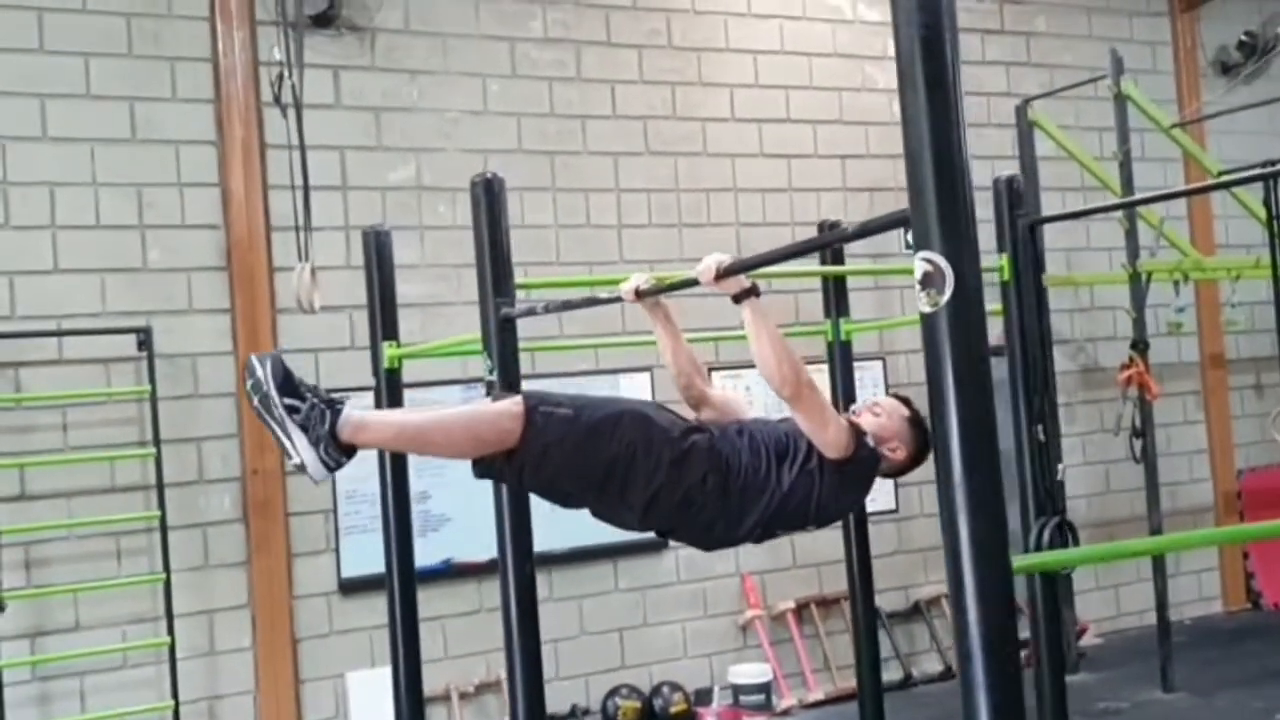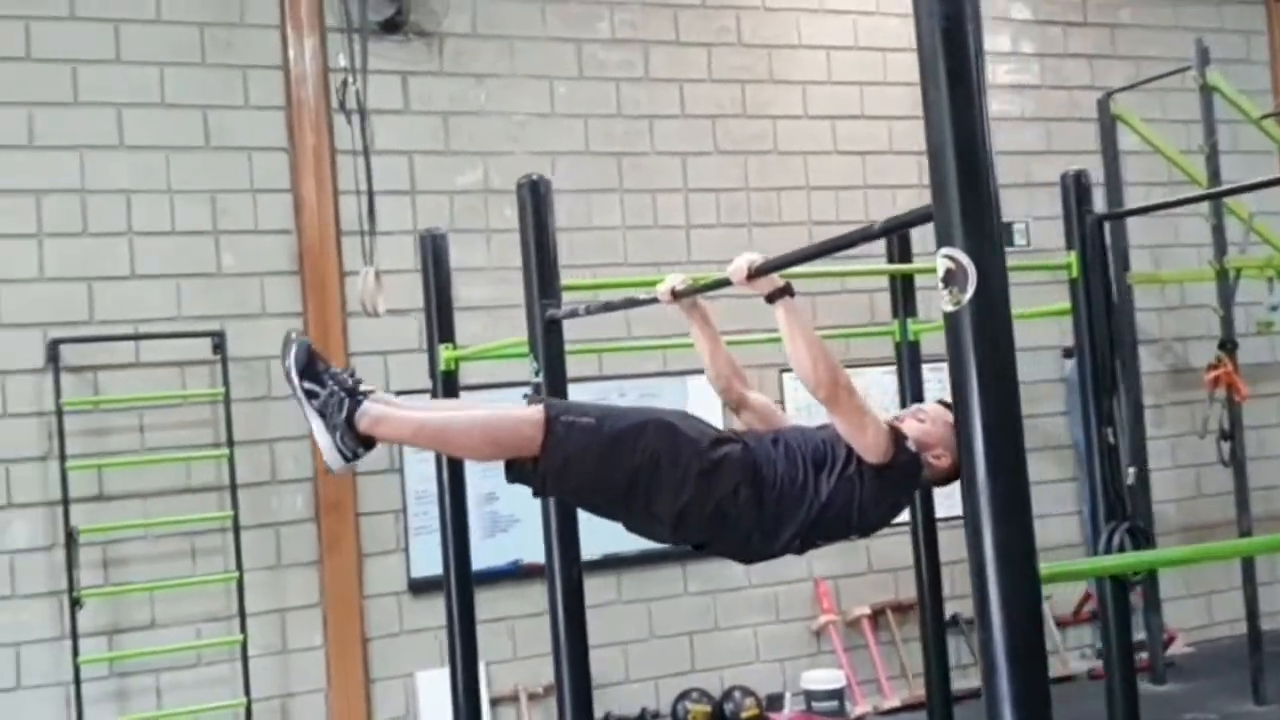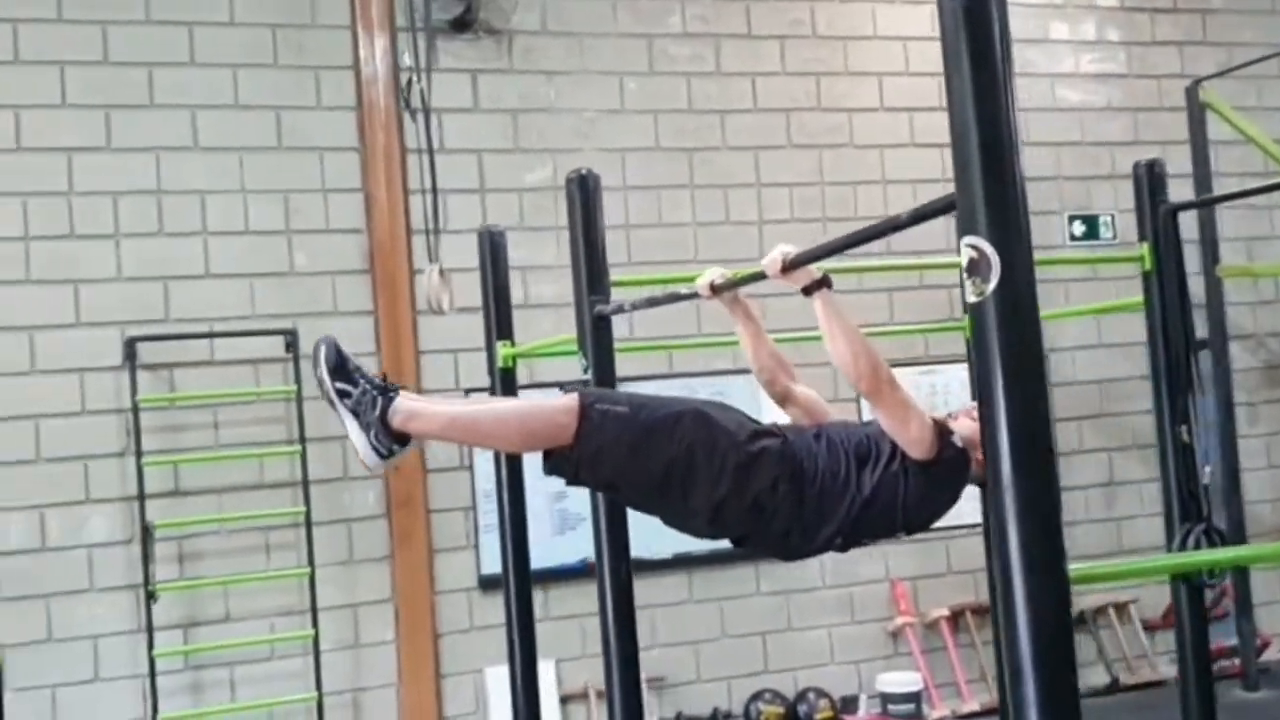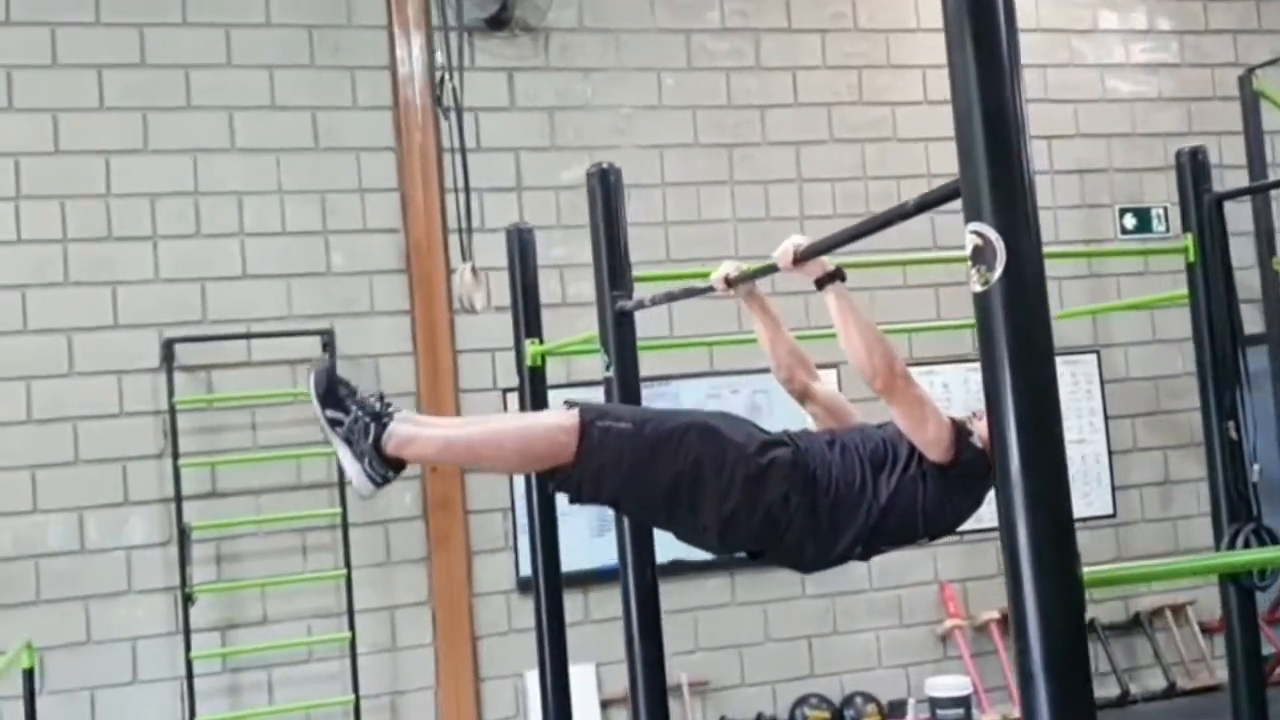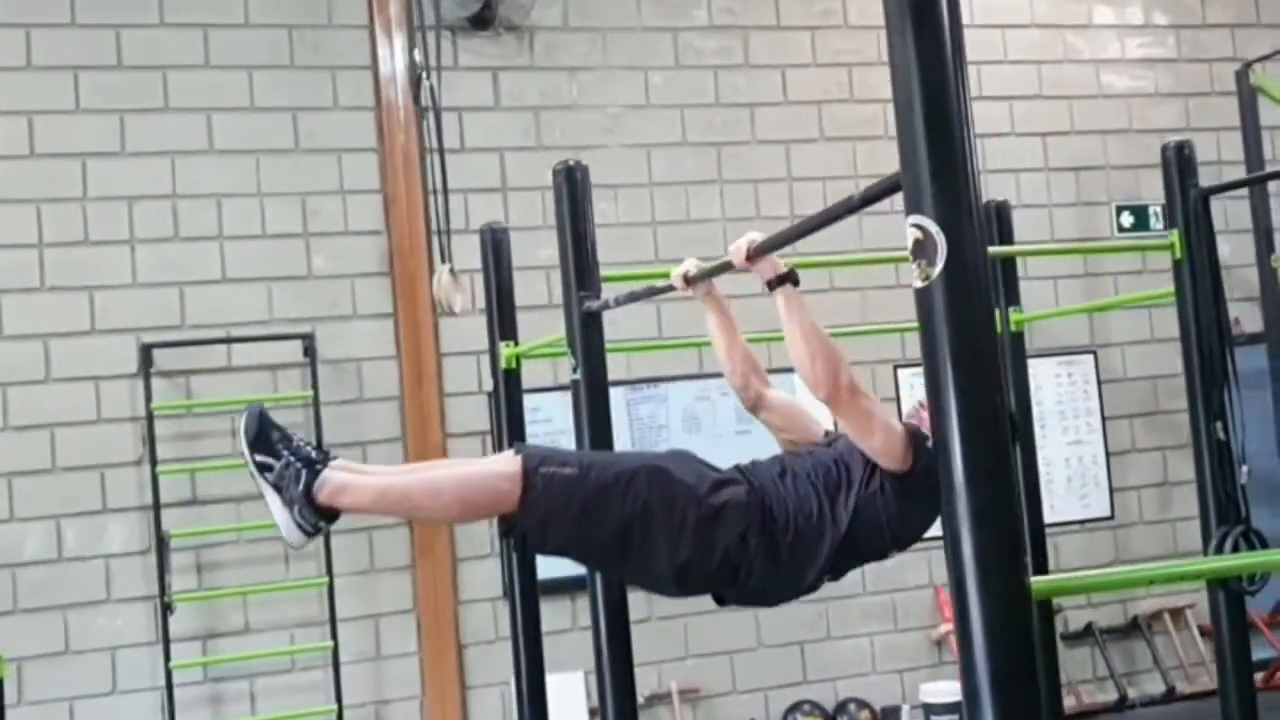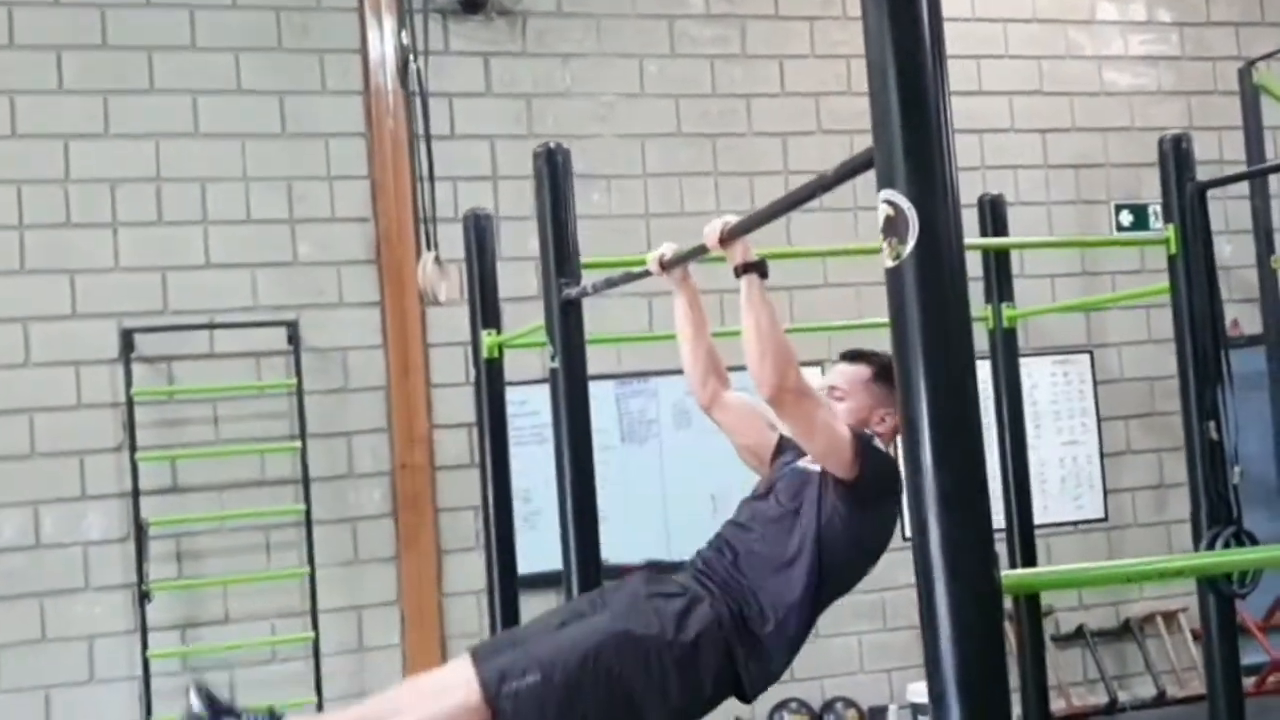
dt=0.4s
person 1, frame 1
left shoulder: (847, 465)
right shoulder: (788, 448)
left elbow: (794, 388)
right elbow: (698, 393)
left wrist: (743, 295)
right wrist: (657, 311)
left hip: (689, 476)
right hip: (681, 467)
left knee: (513, 418)
right knee: (501, 419)
left ankle: (337, 430)
right ankle: (334, 424)
person 1, frame 2
left shoulder: (890, 470)
right shoulder: (833, 453)
left elbow: (831, 390)
right elbow: (738, 394)
left wrist: (778, 295)
right wrist: (694, 313)
left hip: (725, 487)
right hip: (713, 482)
left knee: (536, 426)
right knee: (527, 422)
left ankle: (359, 421)
right ankle: (360, 406)
person 1, frame 3
left shoulder: (937, 466)
right shoulder: (878, 450)
left elbow: (872, 382)
right elbow: (783, 387)
left wrist: (814, 286)
right wrist: (737, 306)
left hip: (761, 480)
right hip: (752, 479)
left knee: (569, 416)
right knee: (563, 417)
left ankle: (393, 417)
right ankle: (397, 407)
person 1, frame 4
left shoulder: (960, 465)
right shoulder: (902, 452)
left elbow: (887, 378)
right elbow: (803, 383)
left wrist: (827, 279)
right wrist: (753, 300)
left hip: (771, 488)
right hip: (763, 490)
left knee: (571, 432)
right knee: (564, 428)
left ankle: (388, 441)
right ankle: (394, 428)
person 1, frame 5
left shoulder: (914, 468)
right shoulder: (853, 451)
left elbow: (835, 386)
right elbow: (756, 392)
left wrist: (778, 280)
right wrist: (711, 297)
left hip: (728, 529)
right hip: (721, 523)
left knee: (516, 480)
right knee: (513, 476)
left ankle: (318, 492)
right ankle: (328, 476)
person 1, frame 6
left shoulder: (863, 473)
right shoulder: (802, 462)
left elbow: (782, 389)
right elbow: (715, 392)
left wrist: (750, 270)
right wrist: (683, 285)
left hip: (701, 633)
right hip: (682, 602)
